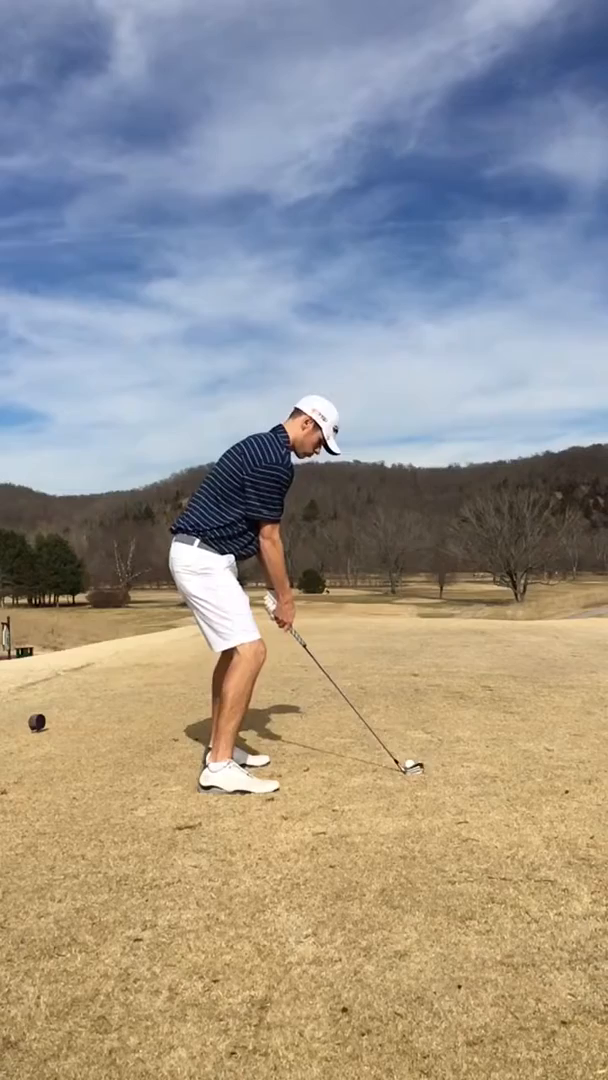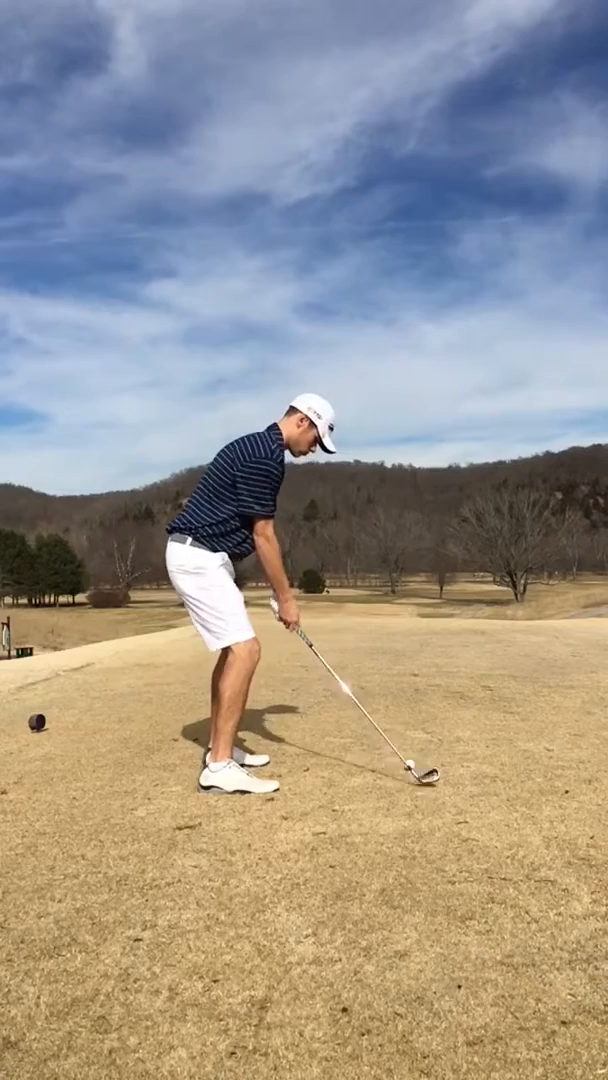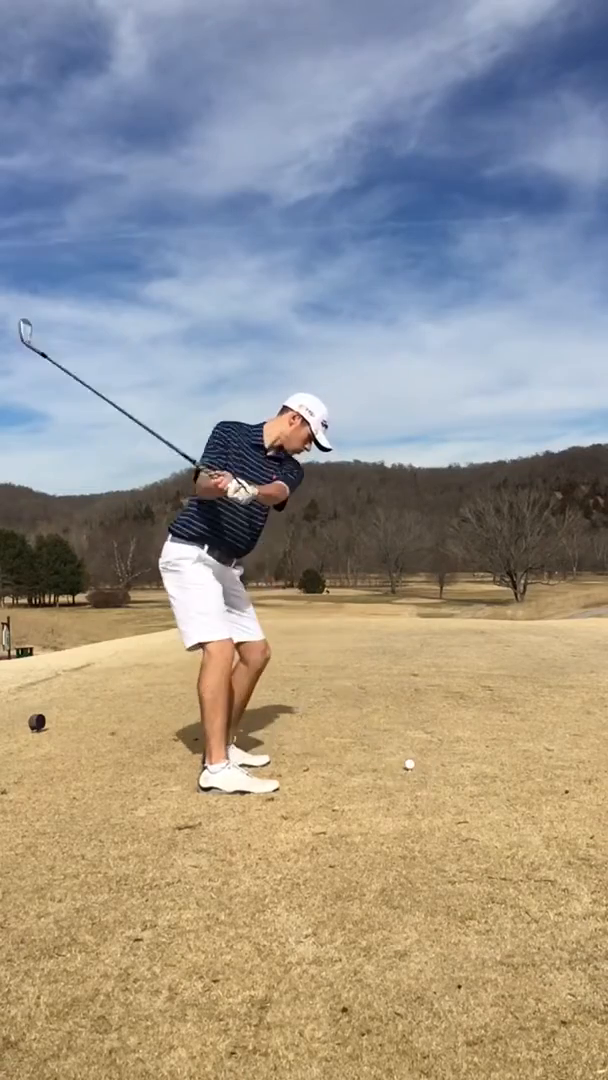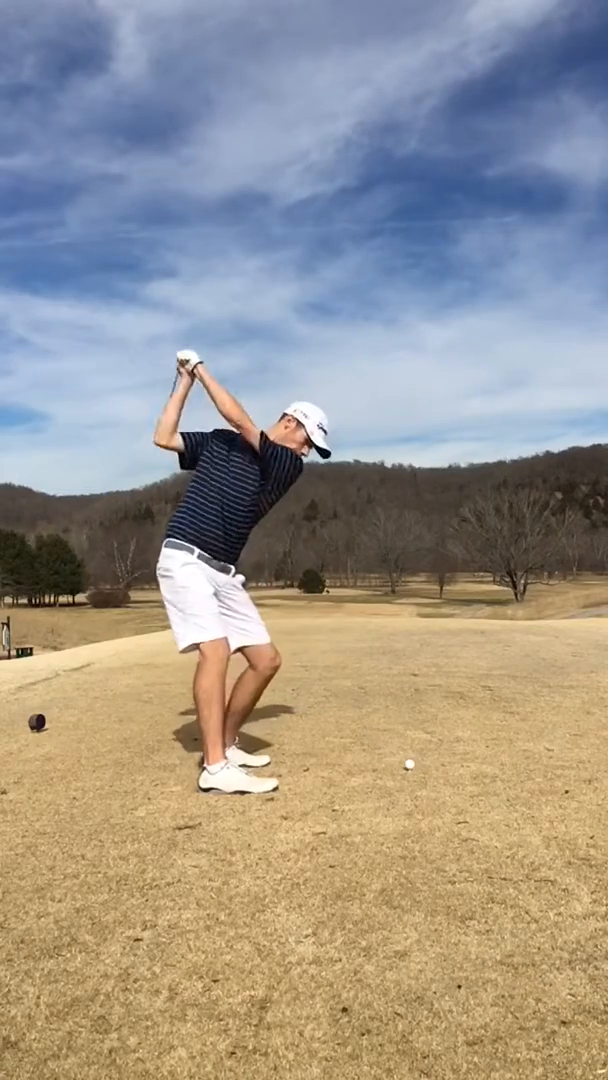
dt=0.4s
person 1, frame 1
left shoulder: (263, 448)
right shoulder: (273, 459)
left elbow: (259, 534)
right elbow: (269, 538)
left wrist: (275, 590)
right wrist: (285, 598)
left hip: (202, 556)
right hip: (204, 558)
left knee: (235, 649)
right knee: (250, 652)
left ankle: (220, 747)
right ankle: (219, 767)
person 1, frame 2
left shoulder: (259, 449)
right shoulder: (264, 454)
left elbow: (258, 533)
right elbow: (263, 536)
left wrist: (279, 591)
right wrist: (286, 597)
left hip: (204, 557)
right hip: (198, 557)
left knee: (233, 649)
right knee: (245, 651)
left ankle: (219, 747)
right ankle: (220, 767)
person 1, frame 3
left shoulder: (290, 469)
right shoulder: (229, 433)
left elbow: (277, 494)
right elbow: (201, 485)
left wrist: (248, 490)
right wrist: (219, 485)
left hip: (225, 565)
right hip: (190, 556)
left knee: (256, 653)
right knee: (219, 650)
left ankle: (224, 746)
right ankle: (216, 767)
person 1, frame 4
left shoulder: (287, 466)
right shoulder: (216, 442)
left elbow: (239, 420)
right elbow: (162, 437)
left wrist: (200, 369)
right wrist: (186, 379)
left hip: (223, 572)
right hip: (184, 561)
left knee: (266, 660)
right knee: (214, 650)
left ankle: (226, 744)
right ankle: (216, 767)
